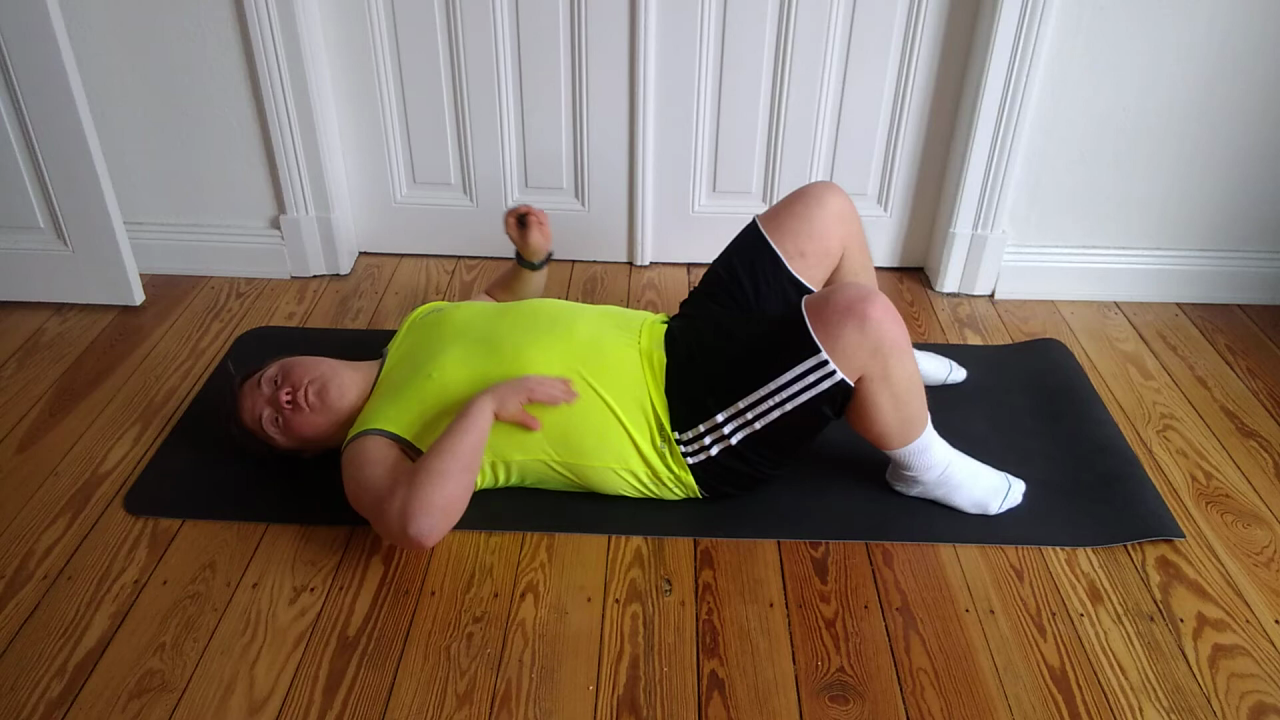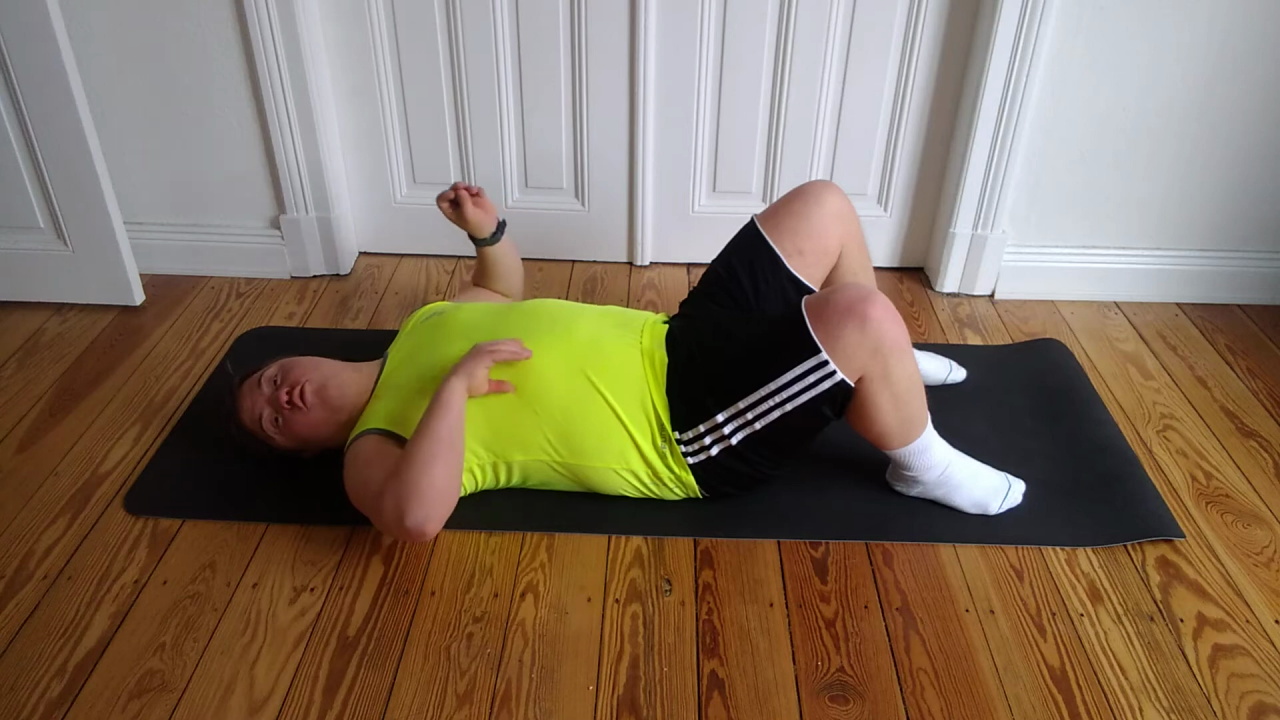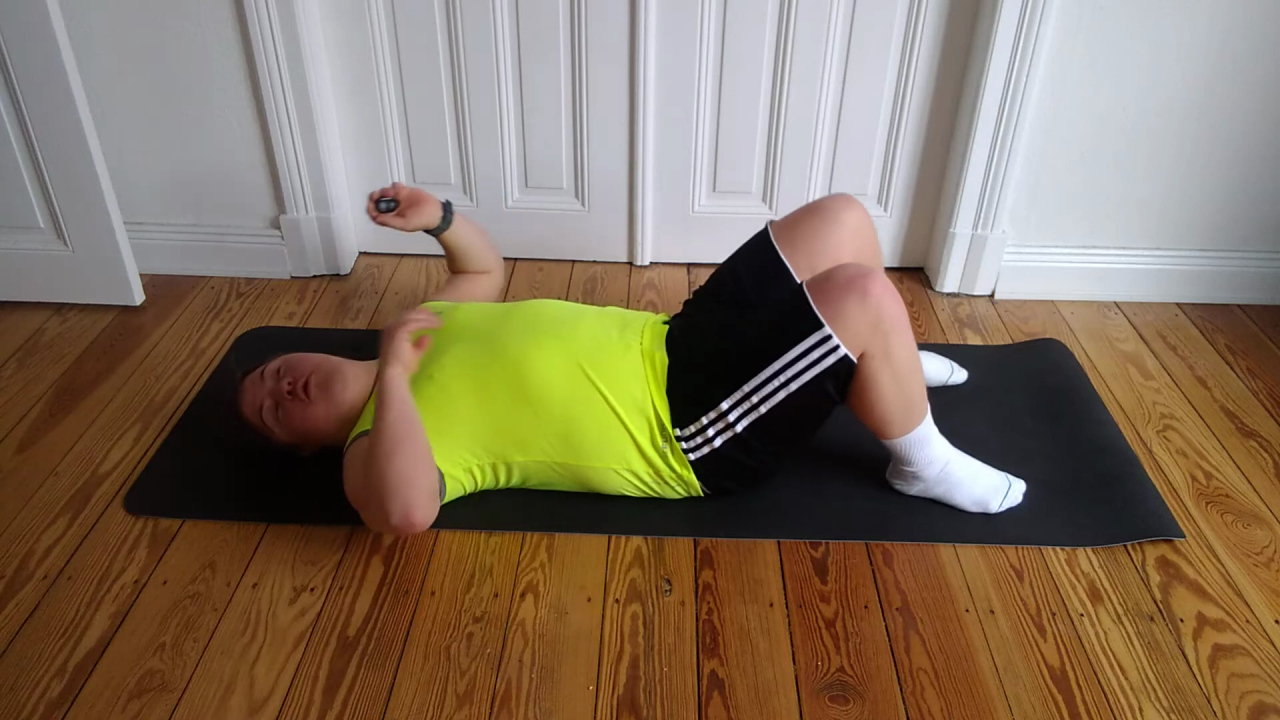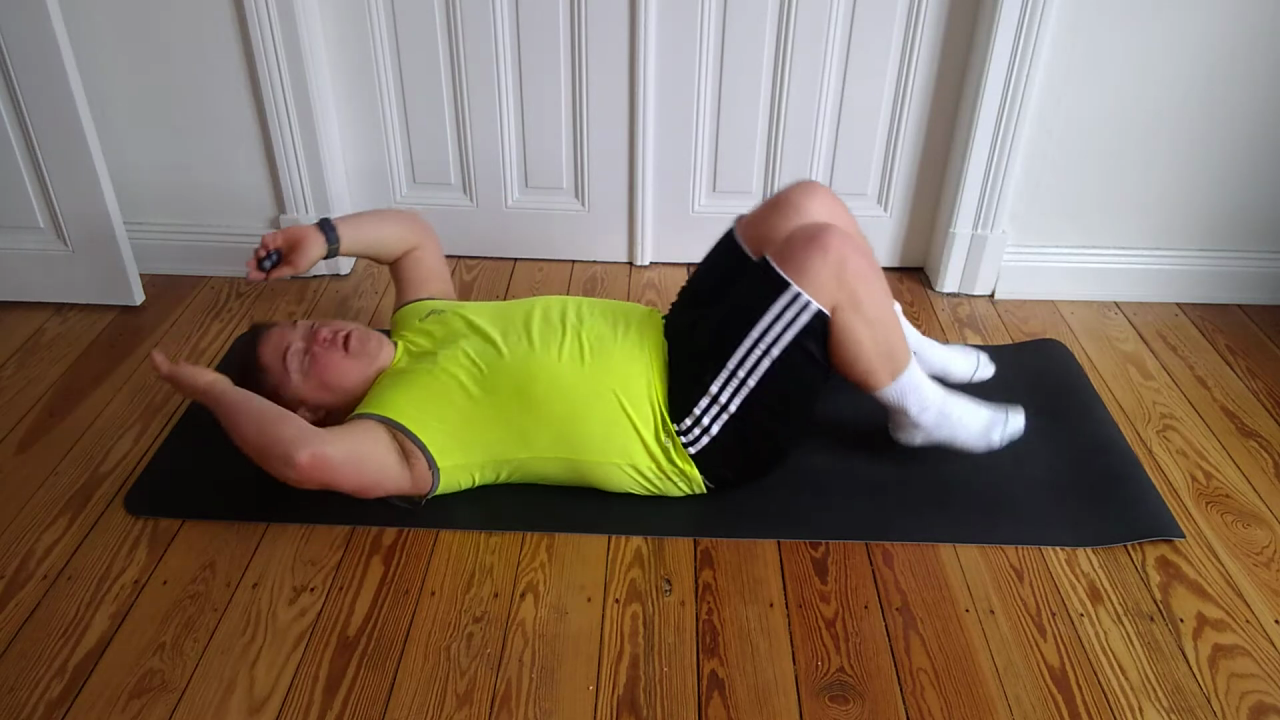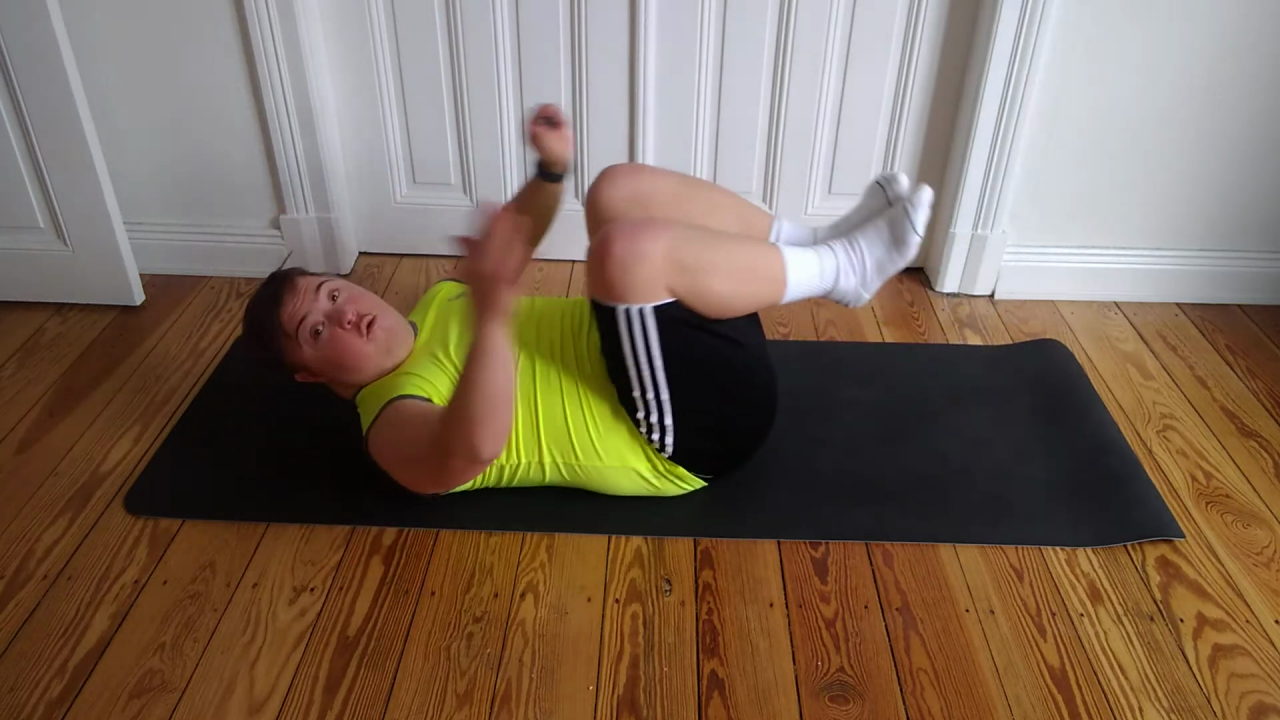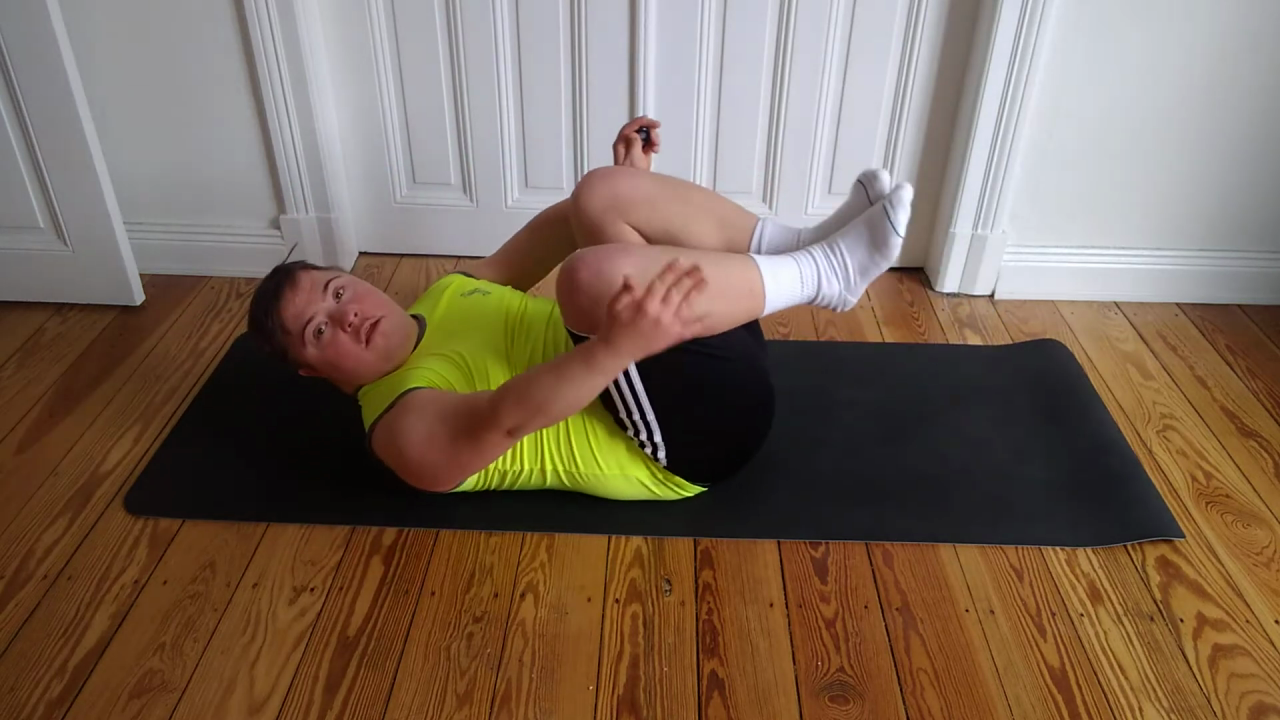
dt=0.5s
person 1, frame 1
left shoulder: (418, 329)
right shoulder: (370, 450)
left elbow: (504, 303)
right elbow: (418, 523)
left wrist: (533, 256)
right wrist: (486, 404)
left hip: (673, 341)
right hip: (692, 441)
left knee: (825, 207)
right knee: (859, 315)
left ankle: (881, 369)
right ankle: (922, 465)
person 1, frame 2
left shoulder: (420, 329)
right shoulder: (371, 450)
left elbow: (503, 290)
right elbow: (417, 515)
left wrist: (486, 231)
right wrist: (454, 386)
left hip: (676, 343)
right hip: (693, 440)
left knee: (821, 206)
right knee: (859, 319)
left ankle: (884, 366)
right ankle: (924, 466)
person 1, frame 3
left shoulder: (417, 318)
right shoulder: (370, 451)
left elbow: (485, 270)
right elbow: (405, 513)
left wrist: (436, 217)
right wrist: (396, 376)
left hip: (673, 345)
right hip: (692, 437)
left knee: (841, 221)
right knee: (862, 296)
left ankle: (881, 366)
right ankle: (923, 463)
person 1, frame 4
left shoulder: (418, 331)
right shoulder: (386, 434)
left elbow: (412, 232)
right elbow: (305, 457)
left wrist: (322, 236)
right wrist: (213, 387)
left hip: (671, 345)
right hip: (695, 431)
left knee: (810, 203)
right knee: (828, 251)
left ankle: (903, 356)
right ankle: (918, 406)
person 1, frame 5
left shoulder: (438, 306)
right shoulder: (396, 427)
left elbow: (518, 230)
right elbow: (478, 444)
left wrist: (549, 169)
right wrist: (495, 309)
right hip: (688, 438)
left knee: (618, 192)
right knee: (629, 245)
left ankle: (821, 252)
right ankle: (841, 269)
person 1, frame 6
left shoulder: (443, 298)
right shoulder: (404, 430)
left elbow: (544, 239)
right elbow: (507, 417)
left wrist: (630, 186)
right wrist: (624, 343)
left hip: (707, 357)
right hip: (697, 441)
left knee: (602, 194)
right knee: (594, 277)
left ankle: (804, 250)
right ankle: (824, 274)
